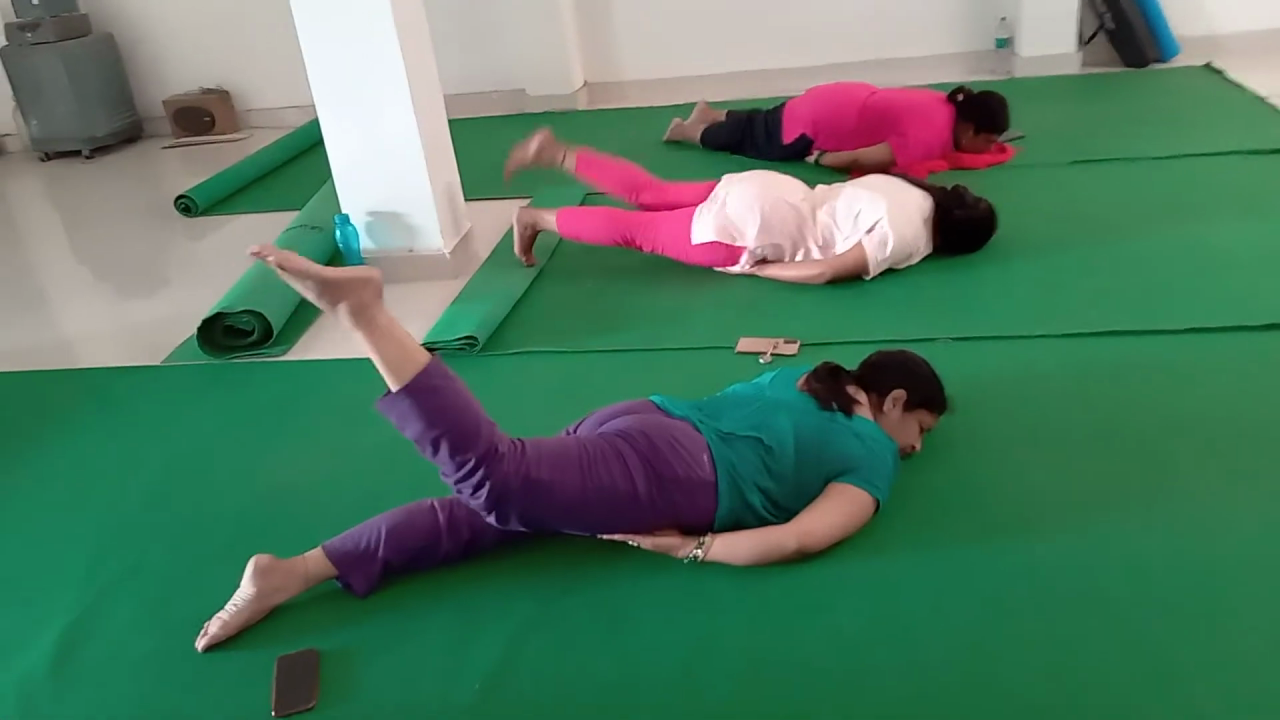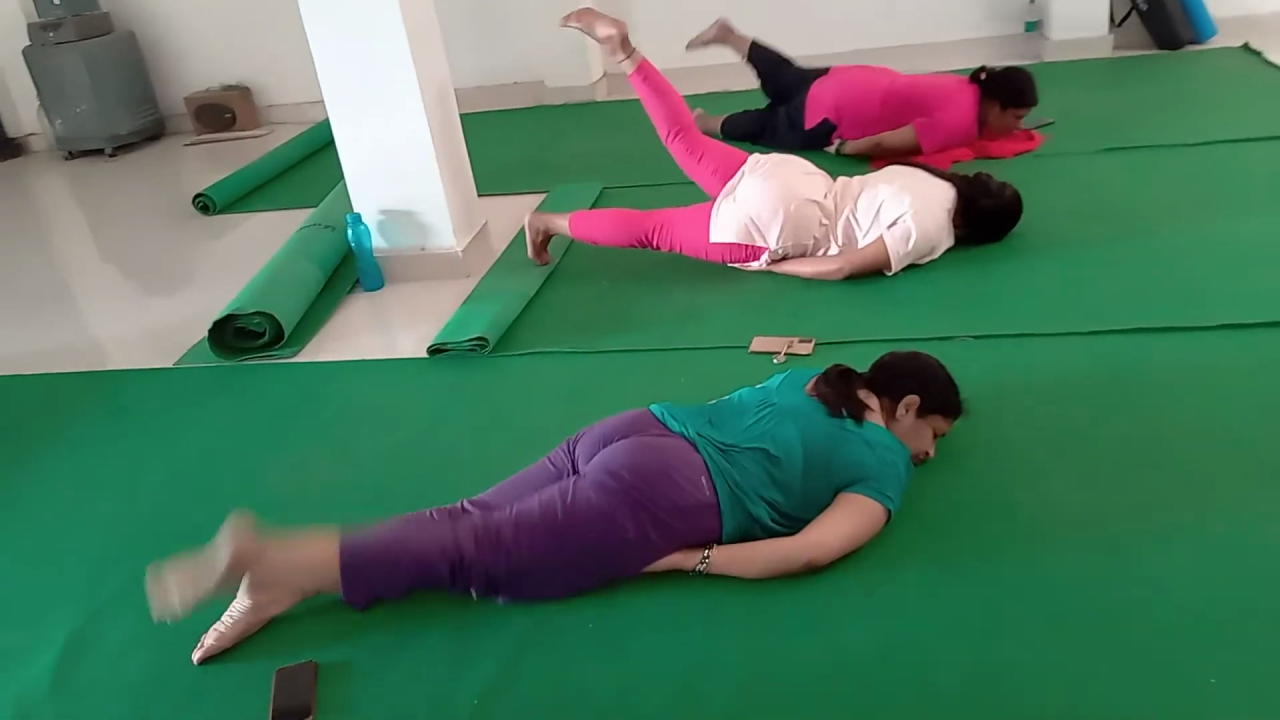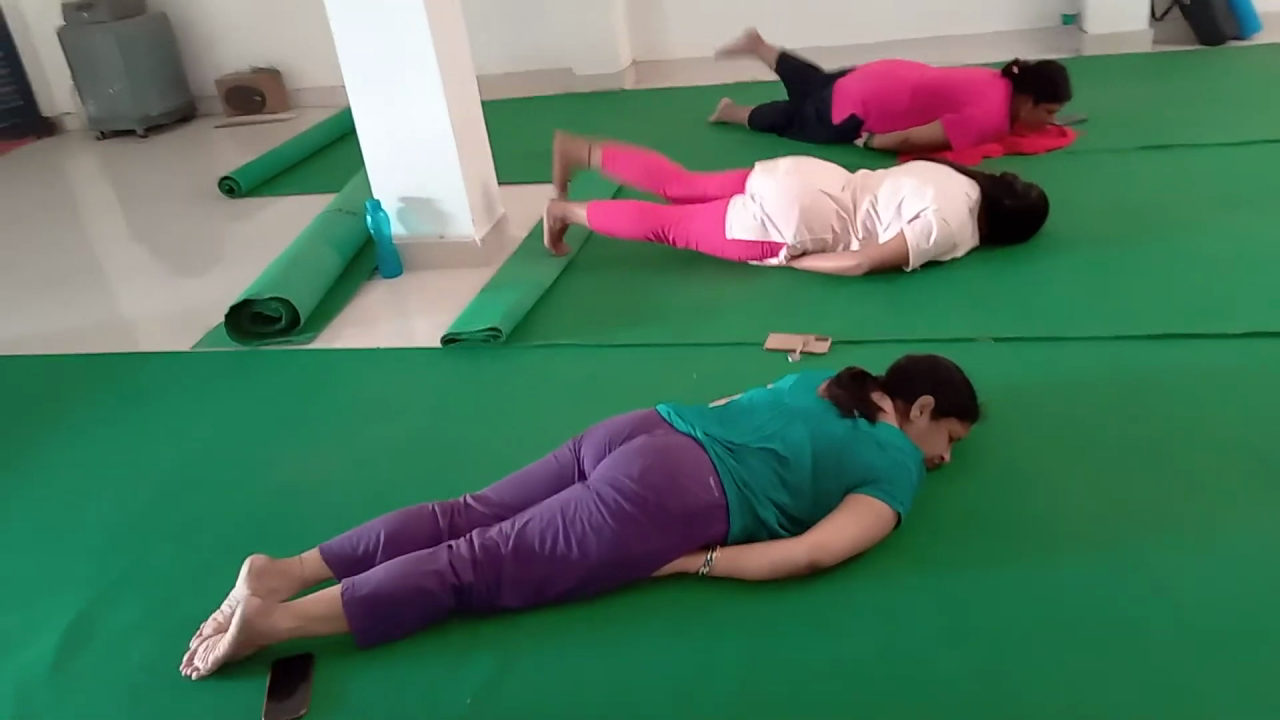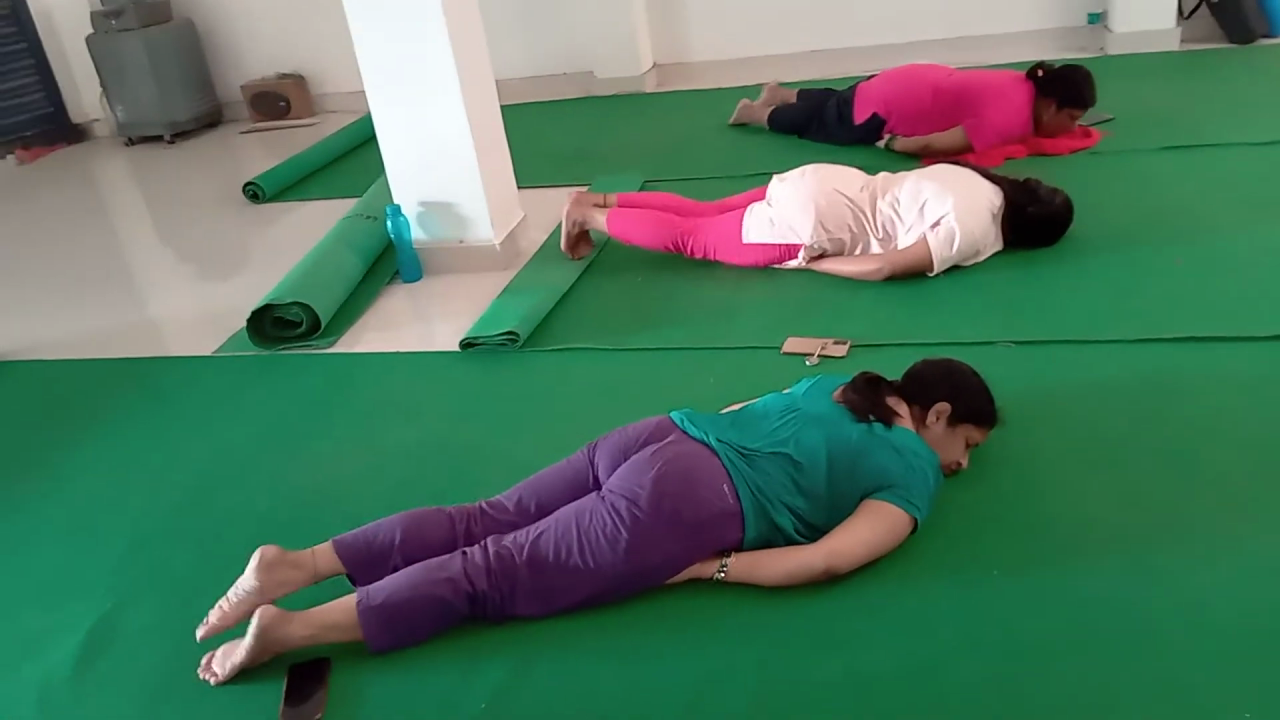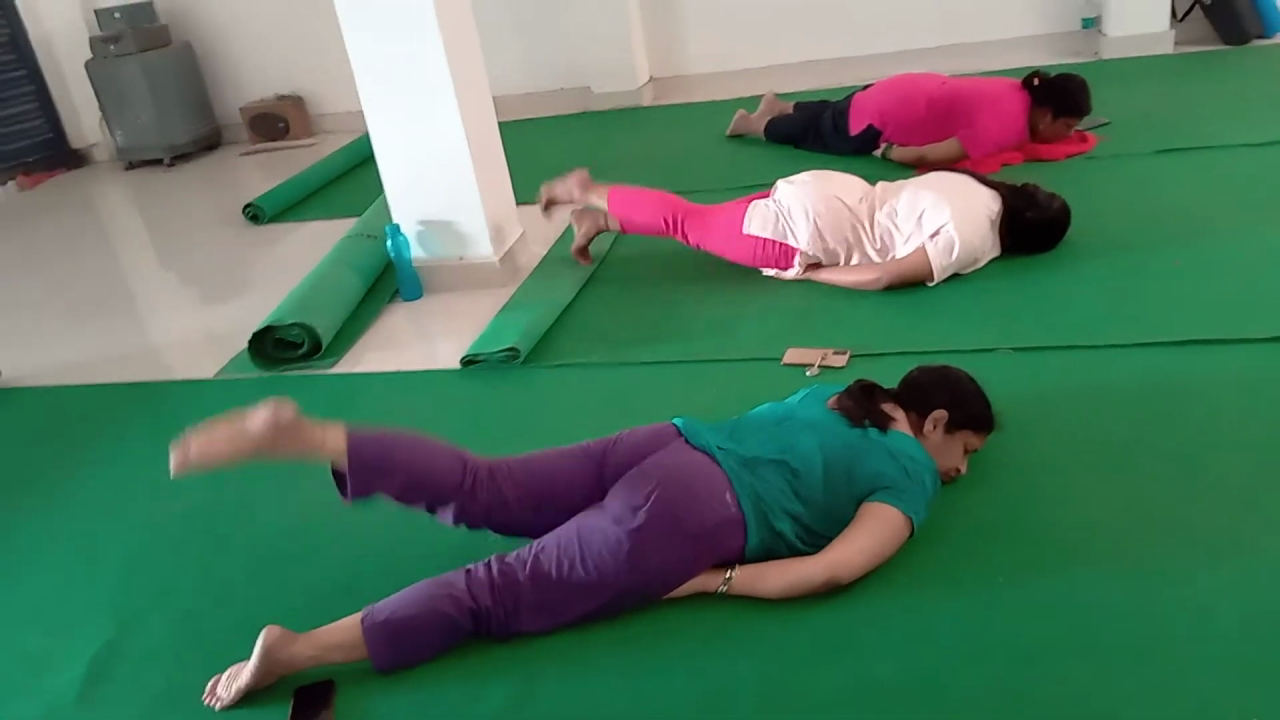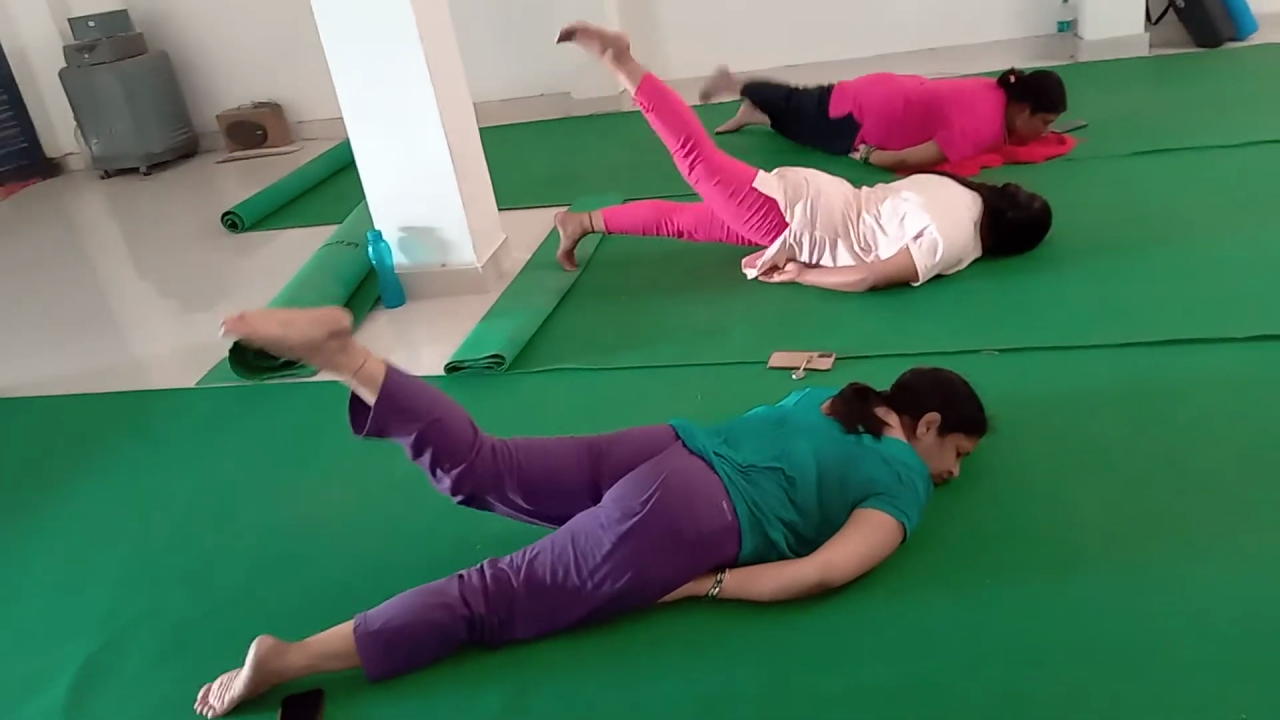
dt=0.4s
person 1, frame 1
left shoulder: (804, 382)
right shoulder: (873, 463)
right elbow: (801, 539)
right wrist: (687, 546)
left hip: (633, 417)
right hip: (664, 468)
left knee: (469, 517)
right knee: (493, 479)
left ankle: (289, 573)
right ankle: (363, 305)
person 1, frame 2
left shoulder: (814, 384)
right shoulder: (883, 472)
right elbow: (807, 551)
right wrist: (692, 559)
left hip: (630, 430)
right hip: (657, 492)
left knee: (464, 525)
right knee: (475, 555)
left ankle: (275, 575)
right ankle: (263, 556)
person 1, frame 3
left shoulder: (827, 382)
right shoulder: (896, 471)
right elbow: (815, 552)
right wrist: (698, 560)
left hip: (640, 430)
right hip: (669, 496)
left knee: (466, 519)
right knee: (479, 569)
left ankle: (282, 571)
right ankle: (273, 620)
person 1, frame 4
left shoulder: (845, 386)
right shoulder: (913, 475)
right elbow: (832, 558)
right wrist: (712, 566)
left hip: (654, 436)
right hip: (681, 506)
left knee: (478, 525)
right knee: (493, 575)
left ankle: (292, 563)
right ankle: (290, 628)
person 1, frame 5
left shoulder: (844, 397)
right shoulder: (910, 481)
right elbow: (833, 568)
right wrist: (713, 580)
left hip: (661, 447)
right hip: (689, 517)
left knee: (467, 491)
right knee: (500, 593)
left ankle: (288, 430)
right ankle: (290, 651)
person 1, frame 6
left shoulder: (833, 397)
right shoulder: (903, 486)
right elbow: (827, 572)
right wrist: (703, 584)
left hip: (657, 446)
right hip: (679, 516)
left knee: (472, 466)
right knee: (490, 601)
left ankle: (333, 342)
person 2, frame 1
left shoulder: (912, 193)
right shoulder: (906, 239)
right elbow: (825, 271)
right wrist: (757, 270)
left hip: (768, 193)
right hip: (755, 230)
left knee: (647, 194)
right knee: (640, 229)
left ankle: (552, 151)
right ankle: (539, 219)
person 2, frame 2
left shoulder: (930, 179)
right shoulder: (928, 233)
right elbow: (842, 267)
right wrist: (771, 263)
left hip: (784, 175)
right hip: (770, 221)
left knee: (684, 140)
right knee: (653, 232)
left ankle: (622, 48)
right ankle: (551, 222)
person 2, frame 3
left shoulder: (954, 176)
right shoulder: (951, 228)
right elbow: (864, 262)
right wrist: (796, 261)
left hip: (803, 177)
right hip: (792, 218)
left knee: (680, 186)
right knee: (673, 226)
left ankle: (581, 150)
right ankle: (570, 210)
person 2, frame 4
left shoulder: (979, 180)
right shoulder: (973, 233)
right elbow: (885, 267)
right wrist: (815, 263)
left hip: (824, 184)
right hip: (813, 223)
left knee: (701, 211)
right knee: (693, 236)
left ankle: (600, 200)
right ankle: (589, 217)
person 2, frame 5
left shoulder: (978, 189)
right shoulder: (972, 242)
right elbow: (889, 276)
right wrist: (817, 278)
left hip: (828, 194)
right hip: (811, 233)
left knee: (696, 222)
right knee: (690, 222)
left ankle: (598, 216)
right ankle: (586, 192)
person 2, frame 6
left shoulder: (958, 189)
right shoulder: (953, 244)
right elbow: (868, 279)
right wrist: (800, 275)
left hip: (816, 196)
right hip: (798, 216)
left knee: (682, 222)
right knee: (697, 158)
left ankle: (586, 221)
right ankle: (621, 63)
person 3, frame 1
left shoulder: (948, 105)
right shoulder: (932, 140)
right elbow: (858, 160)
right wrist: (819, 159)
left hip: (839, 100)
right hip: (812, 124)
left knee: (762, 125)
right knee: (749, 138)
left ankle: (709, 114)
right ankle: (688, 131)
person 3, frame 2
left shoulder: (972, 89)
right shoulder: (959, 123)
right elbow: (882, 145)
right wrist: (840, 147)
left hip: (856, 84)
right hip: (829, 113)
left knee: (787, 81)
right knee: (767, 129)
left ankle: (727, 34)
right ankle: (709, 124)
person 3, frame 3
left shoulder: (1003, 83)
right shoulder: (990, 117)
right elbow: (910, 140)
right wrist: (868, 141)
left hip: (886, 79)
right hip: (856, 108)
left knee: (812, 86)
right knee: (794, 119)
left ankle: (757, 46)
right ankle: (735, 112)
person 3, frame 4
left shoulder: (1028, 85)
right shoulder: (1013, 120)
right elbow: (932, 145)
right wrist: (891, 143)
left hip: (908, 84)
right hip: (882, 108)
left knee: (832, 106)
right knee: (817, 121)
left ankle: (780, 94)
right ankle: (756, 113)
person 3, frame 5
left shoulder: (1023, 92)
right shoulder: (1007, 128)
right elbow: (929, 156)
right wrist: (887, 152)
left hip: (909, 92)
right hip: (881, 118)
left knee: (832, 116)
right knee: (818, 131)
left ankle: (778, 106)
right ankle: (753, 123)
person 3, frame 6
left shoulder: (1001, 91)
right shoulder: (984, 130)
right elbow: (908, 160)
right wrist: (868, 154)
left hip: (889, 96)
right hip: (862, 110)
left knee: (803, 117)
right knee: (793, 105)
left ankle: (754, 112)
right ankle: (731, 83)
